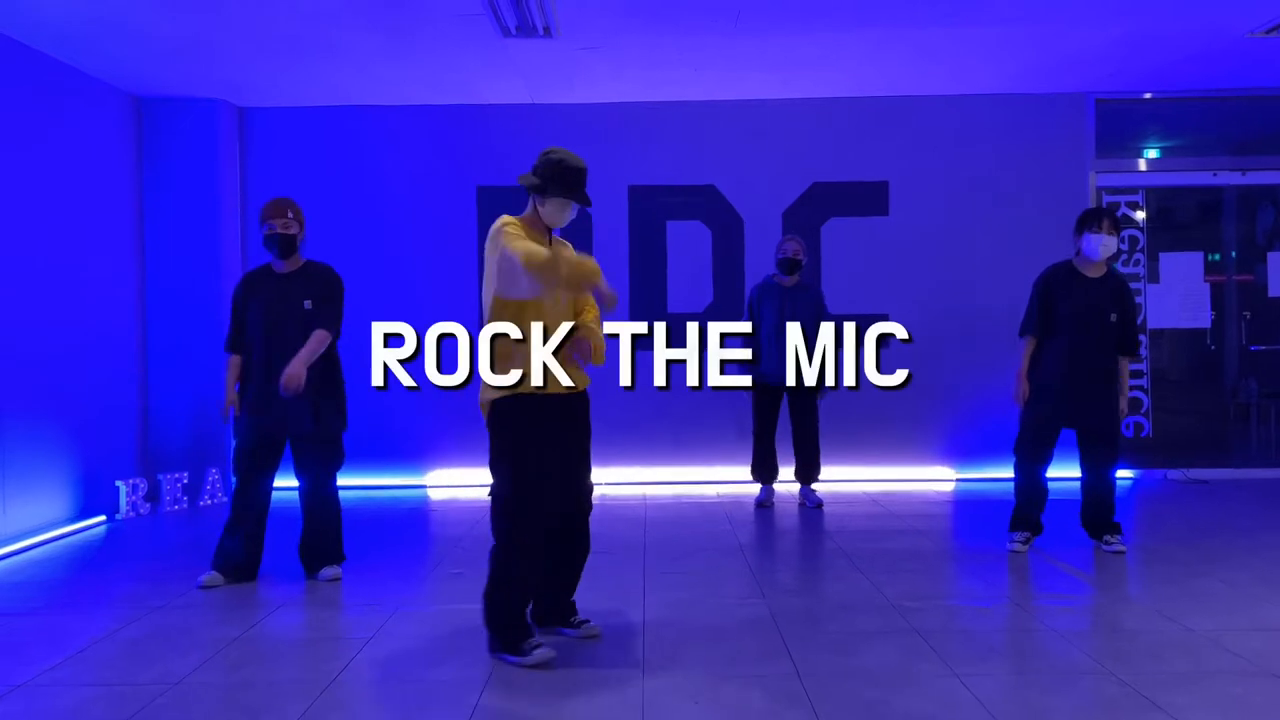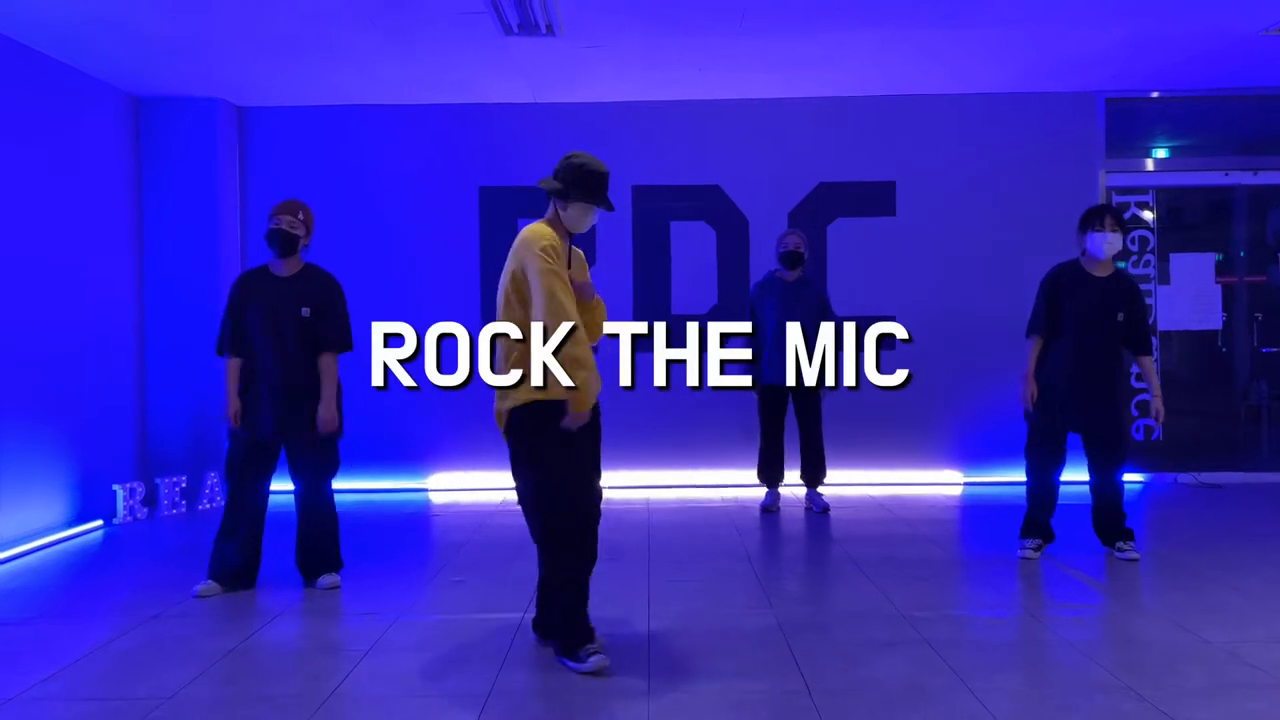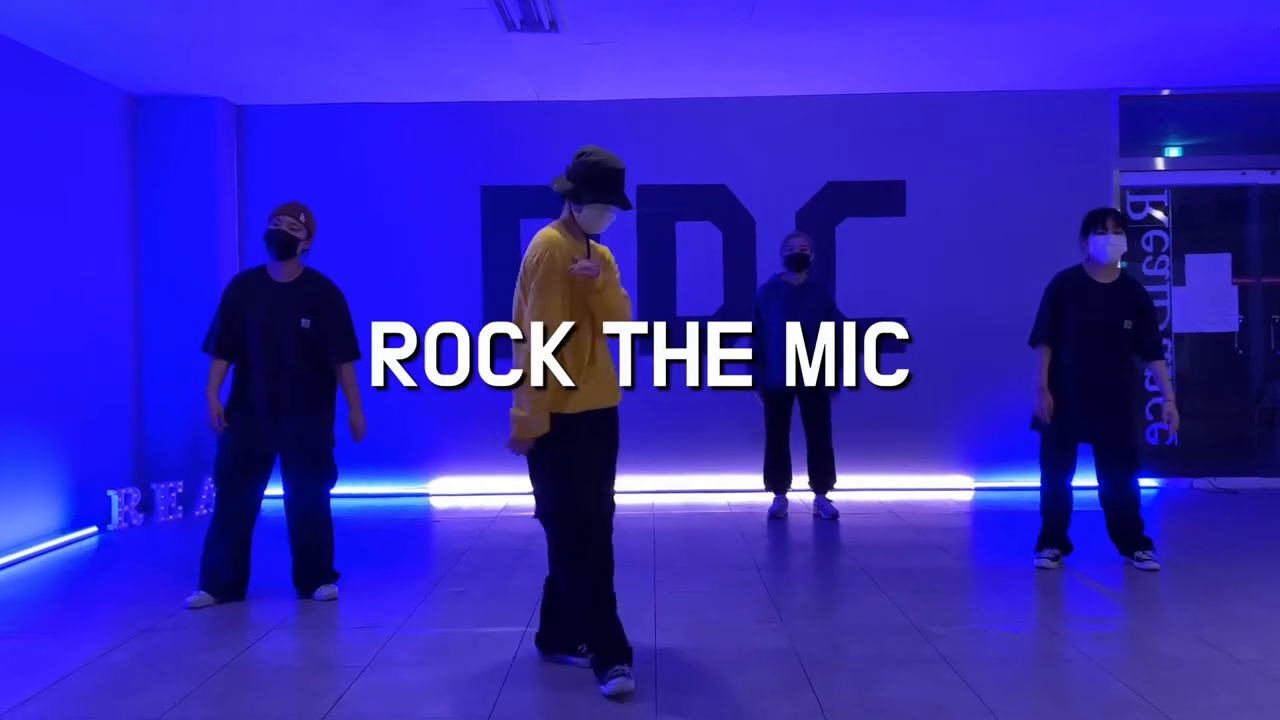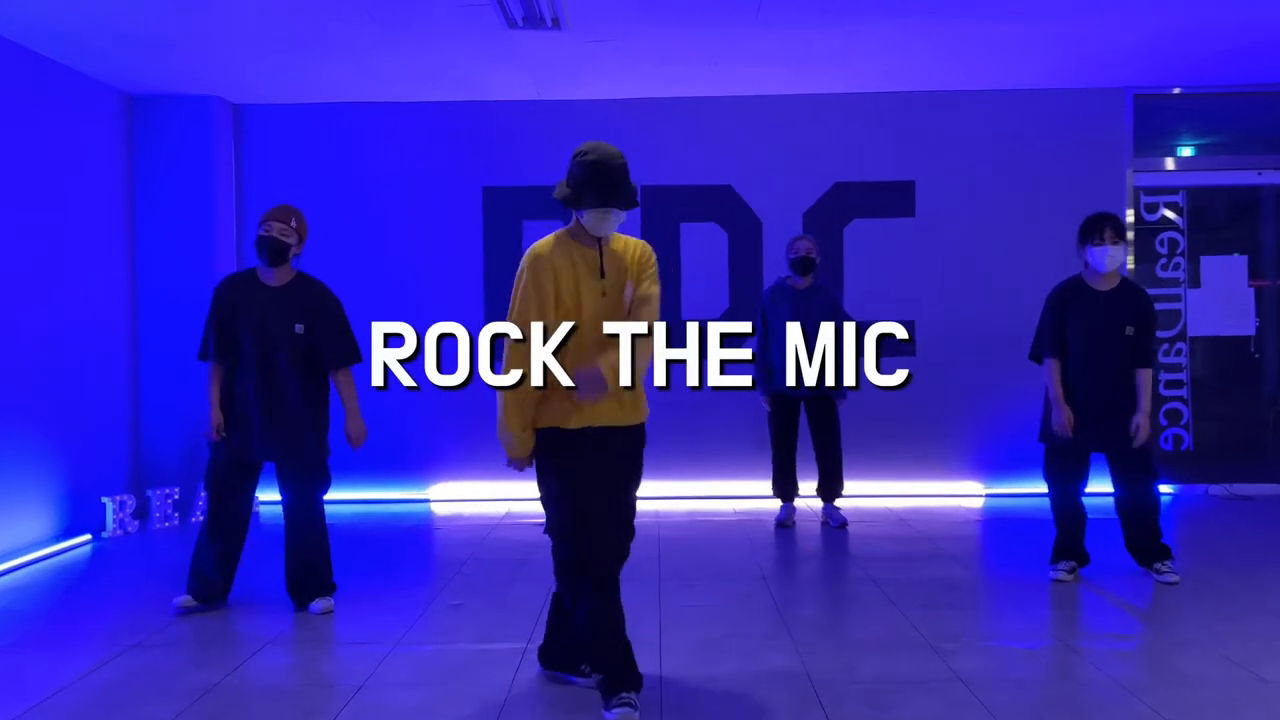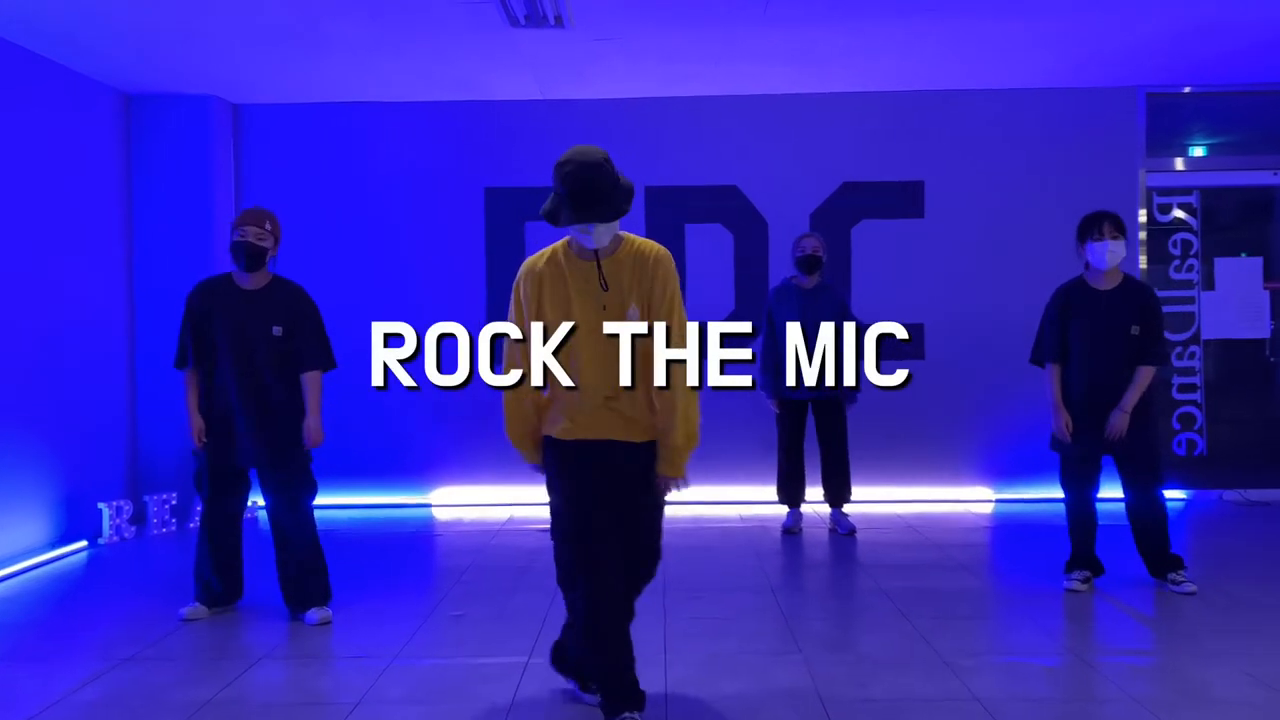
dt=0.2s
person 1, frame 1
left shoulder: (564, 252)
right shoulder: (507, 233)
left elbow: (583, 311)
right elbow: (530, 266)
left wrist: (587, 340)
right wrist: (590, 279)
left hip: (567, 396)
right hip: (517, 399)
left knee: (571, 510)
right knee: (522, 516)
person 1, frame 2
left shoulder: (574, 256)
right shoulder: (537, 242)
left elbow: (590, 325)
right elbow: (556, 319)
left wrist: (589, 298)
right wrist: (580, 389)
left hip: (575, 402)
right hip: (536, 405)
left knee: (581, 518)
right knee: (557, 522)
left ankle: (557, 621)
person 1, frame 3
left shoulder: (600, 256)
right shoulder: (551, 247)
left elbow: (619, 320)
right elbow: (540, 339)
left wrist: (597, 282)
right wrist: (528, 418)
left hip: (596, 411)
right hip: (557, 420)
left knee: (587, 532)
right knee: (581, 537)
left ankle: (560, 636)
right ankle: (609, 652)
person 1, frame 4
left shoulder: (638, 254)
right shoulder: (544, 258)
left elbow: (645, 332)
right elbow: (522, 351)
left wrist: (607, 371)
right wrist: (517, 435)
left hip: (623, 427)
right hip: (564, 431)
left knee: (606, 551)
right knee: (590, 558)
left ankle: (564, 653)
person 1, frame 5
left shoulder: (653, 260)
right shoulder: (537, 273)
left elbow: (673, 361)
right elbow: (522, 368)
left wrist: (674, 451)
right wrist: (528, 443)
left hip: (642, 443)
right hip: (571, 443)
left knee: (636, 565)
right knee: (592, 575)
left ankle: (579, 661)
person 2, frame 1
left shoulder: (324, 279)
right shoulder: (250, 285)
left elbow: (325, 332)
right elbow: (238, 345)
left wrist: (301, 363)
right wrist: (230, 387)
left hip: (315, 401)
right hip: (260, 402)
left knee: (318, 482)
right knee: (250, 483)
left ankle: (324, 559)
person 2, frame 2
left shoulder: (323, 286)
right shoulder: (246, 285)
left elbow: (331, 350)
right elbow: (234, 349)
left wrist: (328, 402)
right wrist: (232, 395)
left hip: (308, 408)
right hip: (257, 406)
left knee: (314, 487)
right knee: (244, 489)
left ankle: (321, 567)
right ankle: (230, 573)
person 2, frame 3
left shoulder: (323, 293)
right shoulder: (242, 287)
left elbow: (341, 358)
right elbow: (223, 348)
left wrist: (355, 409)
right wrist: (213, 395)
left hip: (306, 414)
right hip: (249, 411)
left knee: (308, 498)
right knee: (234, 496)
left ankle: (317, 578)
right ankle: (220, 584)
person 2, frame 4
left shoulder: (318, 297)
right shoulder: (231, 291)
left elbow: (339, 363)
right elbow: (217, 356)
left wrist: (352, 415)
right wrist: (214, 406)
left hip: (299, 420)
right hip: (240, 416)
left knee: (304, 504)
right knee: (224, 501)
left ankle: (313, 590)
right ankle: (205, 588)
person 2, frame 5
left shoulder: (294, 300)
right shoulder: (205, 296)
left elbow: (311, 366)
right elbow: (193, 363)
left wrist: (312, 416)
right wrist: (194, 412)
left hip: (279, 426)
right hip: (221, 424)
left knee: (291, 510)
right knee: (218, 510)
left ankle: (309, 598)
right ankle: (215, 593)
person 3, frame 1
left shoulder: (1119, 287)
right shoulder: (1053, 278)
left elbow: (1124, 348)
right elbow: (1032, 331)
left wrist: (1123, 392)
right wrist: (1022, 375)
left hip: (1098, 388)
right hip: (1048, 384)
left knee: (1101, 460)
right knee: (1031, 456)
left ankle: (1102, 527)
right ankle: (1024, 526)
person 3, frame 2
left shoulder: (1127, 288)
right shoulder: (1059, 278)
left elbow: (1141, 346)
right elbow: (1038, 331)
left wrist: (1155, 392)
right wrist: (1029, 375)
left hip: (1104, 390)
right hip: (1054, 386)
left knee: (1108, 465)
right knee: (1043, 462)
left ankle: (1115, 533)
right ankle: (1035, 532)
person 3, frame 3
left shoulder: (1134, 293)
right shoulder: (1064, 285)
left elbow: (1152, 350)
right elbow: (1045, 341)
left wrist: (1168, 397)
right wrist: (1042, 388)
left hip: (1114, 399)
right hip: (1064, 396)
left knee: (1120, 473)
right knee: (1056, 473)
left ankle: (1133, 543)
right ankle: (1052, 543)
person 3, frame 4
left shoulder: (1137, 299)
right shoulder: (1064, 295)
left elbow: (1144, 361)
right elbow: (1050, 355)
left wrist: (1144, 410)
right wrist: (1058, 403)
left hip: (1122, 409)
right hip: (1072, 408)
left knee: (1139, 482)
right knee: (1064, 483)
left ankle: (1153, 555)
right ankle: (1069, 555)
person 3, frame 5
left shoulder: (1142, 297)
right shoulder: (1066, 297)
left elbow: (1150, 361)
right elbow: (1052, 359)
left wrist: (1125, 408)
right wrist: (1057, 408)
left hip: (1129, 412)
right hip: (1078, 414)
left knee: (1145, 489)
right knee: (1078, 492)
left ankle: (1165, 565)
right ankle: (1082, 564)
person 4, frame 1
left shoulder: (812, 294)
right shoulder: (760, 292)
right elbow: (750, 335)
right hip: (766, 377)
left knee: (806, 432)
right knee: (763, 432)
person 4, frame 2
left shoulder: (814, 291)
right shoulder: (762, 289)
right elbow: (752, 333)
right wrist: (752, 375)
right hip: (770, 377)
left knee: (811, 433)
right knee: (770, 434)
left ankle: (813, 490)
right ankle: (772, 490)
person 4, frame 3
left shoulder: (821, 294)
right shoulder: (767, 292)
left elbow: (834, 338)
right elbow: (757, 338)
right wrist: (758, 380)
right hip: (776, 381)
left knee: (819, 438)
right knee: (776, 439)
left ankle: (821, 496)
right ankle: (779, 496)
person 4, frame 4
left shoulder: (827, 298)
right shoulder: (772, 296)
right elbow: (763, 343)
left wrist: (839, 387)
right wrist: (764, 385)
left hip: (820, 386)
right hip: (782, 387)
left knee: (828, 445)
right knee: (783, 446)
left ankle: (829, 504)
right ankle: (787, 504)
person 4, frame 5
left shoulder: (835, 298)
right shoulder: (778, 296)
left elbow: (847, 345)
right elbow: (769, 345)
left wrist: (848, 391)
right wrist: (770, 388)
left hip: (828, 389)
right hip: (790, 389)
left knee: (835, 450)
right knee: (790, 451)
left ankle: (837, 511)
right ankle: (793, 511)
